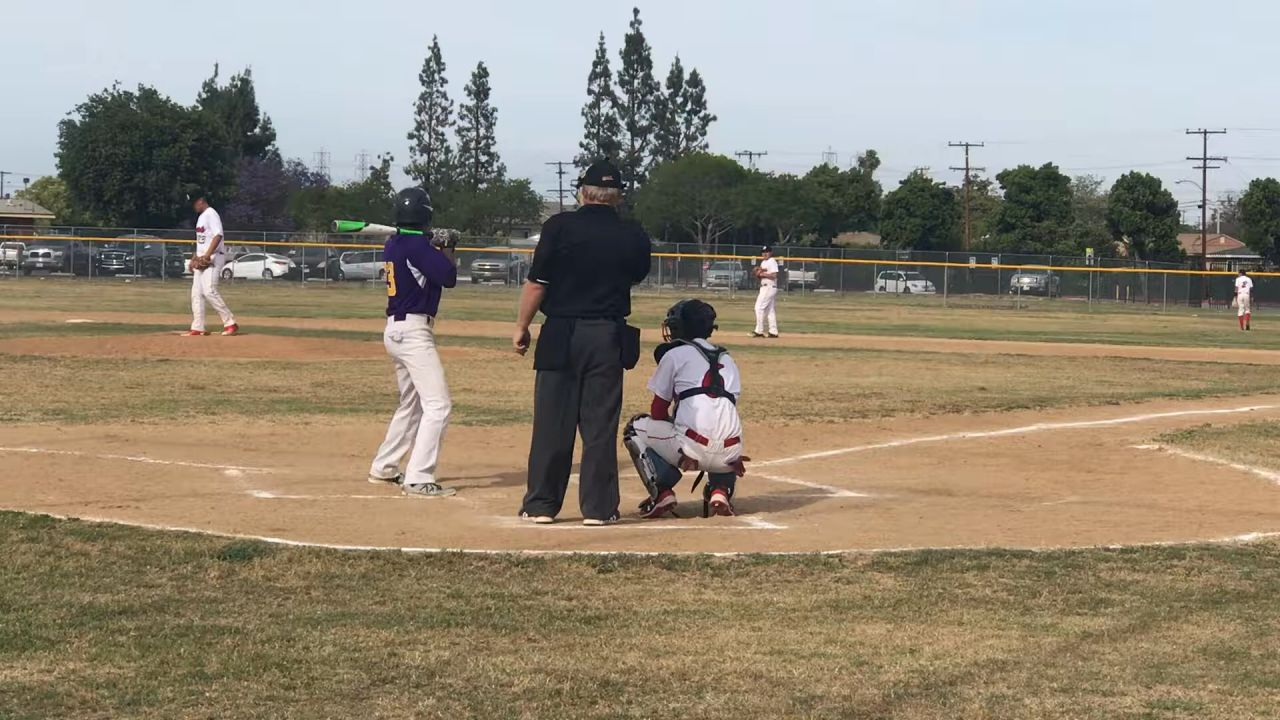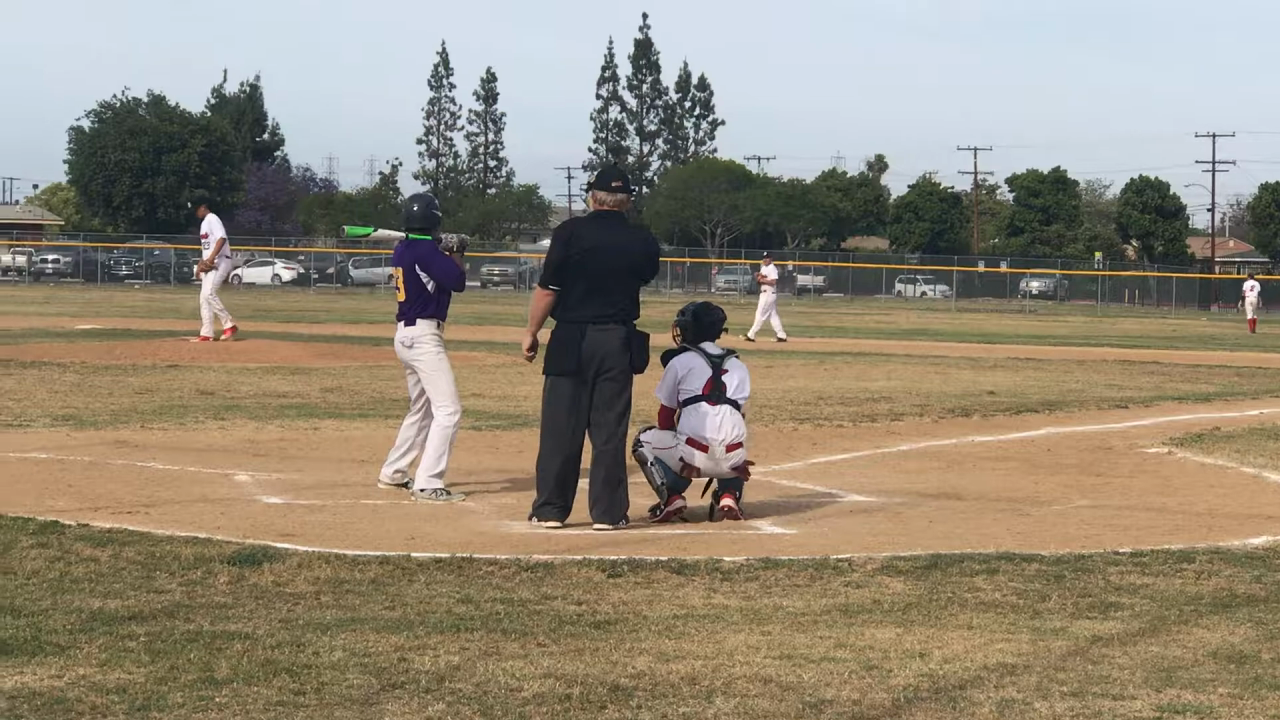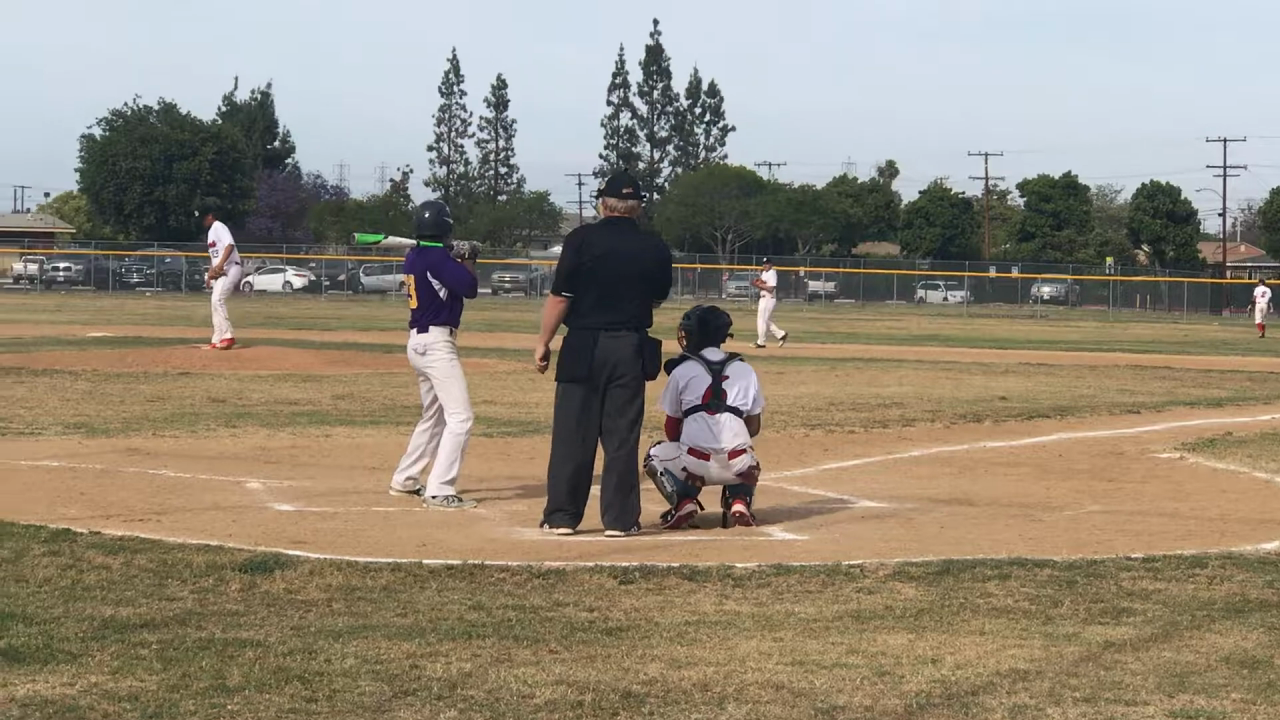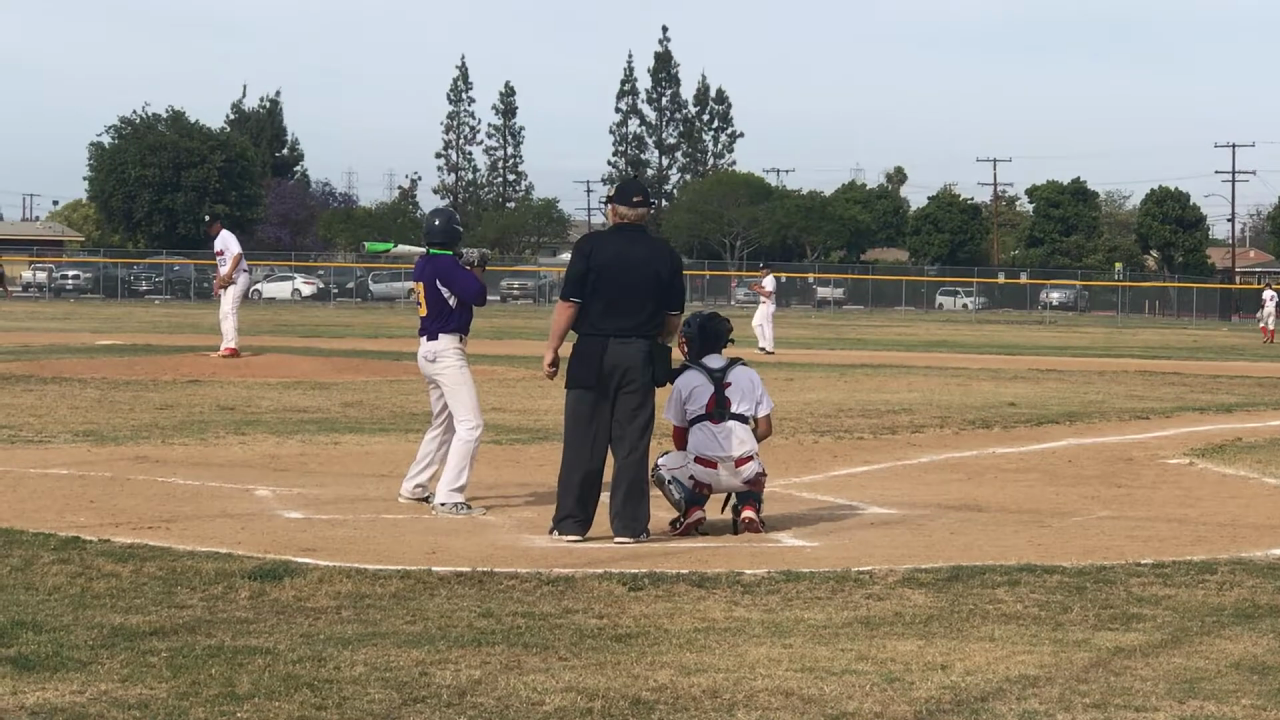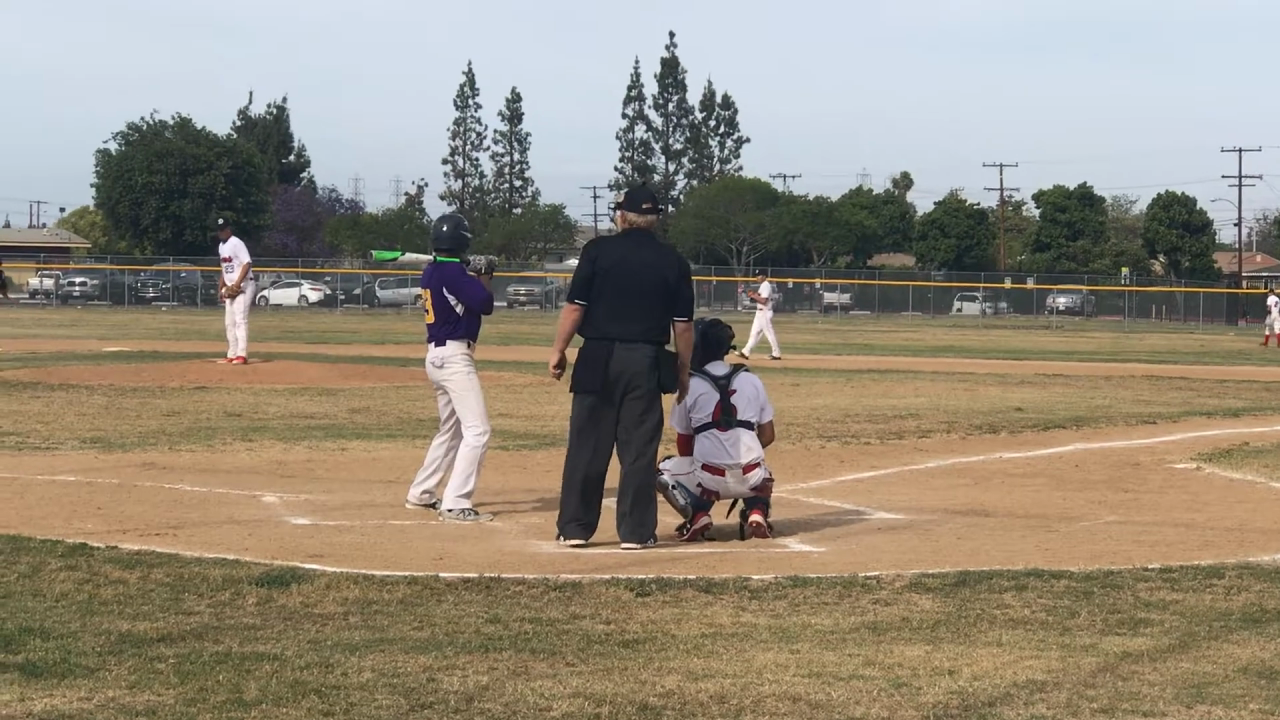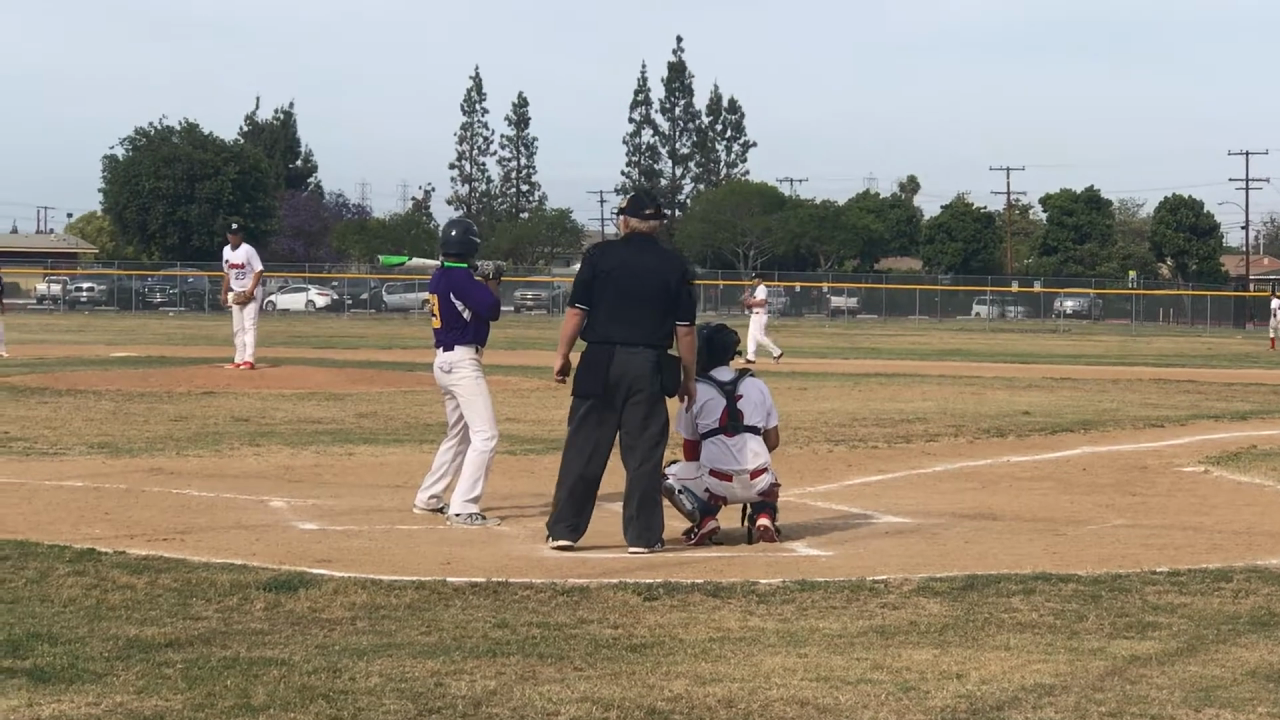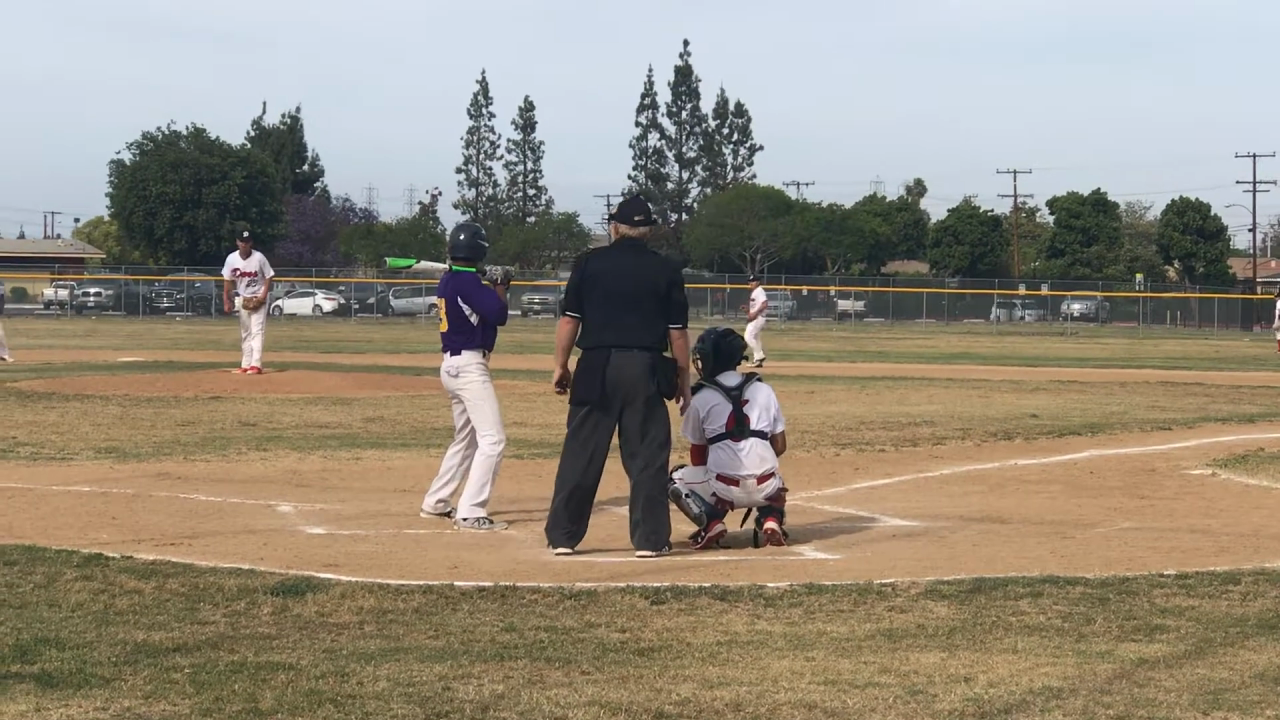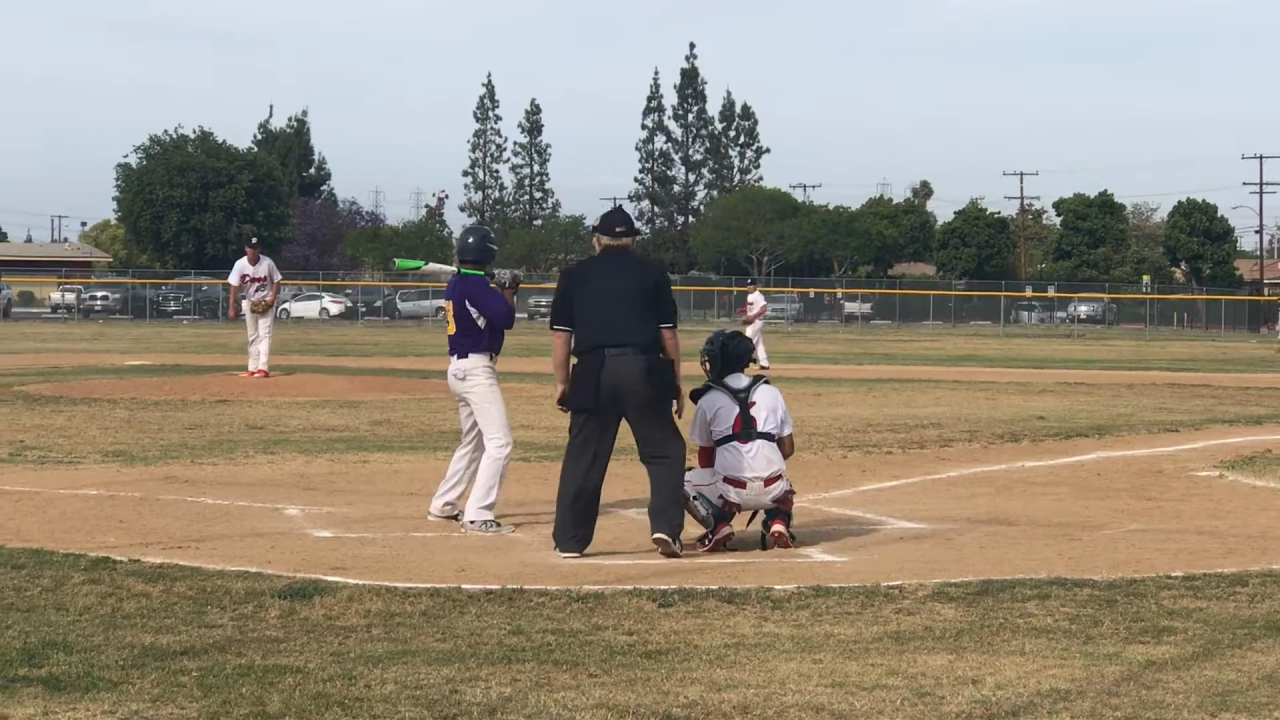
dt=0.2s
person 1, frame 1
left shoulder: (559, 226)
right shoulder: (635, 237)
left elbow: (536, 284)
left wrist: (522, 327)
left hip: (561, 334)
right hip: (608, 337)
left knee: (552, 422)
right knee: (601, 426)
left ankle: (541, 504)
right ankle: (599, 507)
person 1, frame 2
left shoulder: (570, 232)
right shoulder: (644, 242)
left elbow: (547, 290)
left wrist: (531, 333)
left hip: (571, 340)
right hip: (618, 342)
left knee: (560, 426)
right knee: (610, 431)
left ankle: (550, 509)
right ankle: (608, 512)
person 1, frame 3
left shoulder: (581, 239)
right shoulder: (656, 248)
left elbow: (560, 297)
left wrist: (543, 343)
left hip: (583, 347)
right hip: (631, 349)
left knee: (572, 434)
right knee: (622, 437)
left ankle: (561, 516)
right ankle: (620, 519)
person 1, frame 4
left shoulder: (591, 245)
right shoulder: (665, 255)
left elbow: (568, 304)
right elbow: (673, 317)
left wrist: (552, 349)
right wrist: (656, 348)
left hip: (592, 354)
right hip: (640, 356)
left knee: (581, 442)
right knee: (632, 444)
left ankle: (570, 523)
right ankle: (629, 525)
person 1, frame 5
left shoulder: (598, 249)
right shoulder: (673, 261)
left elbow: (574, 307)
right elbow: (682, 325)
left wrist: (558, 351)
right wrist: (683, 372)
left hip: (598, 358)
right hip: (647, 362)
left knee: (586, 447)
right knee: (639, 450)
left ankle: (573, 527)
right ankle: (636, 531)
person 1, frame 6
left shoulder: (600, 254)
right shoulder: (675, 265)
left elbow: (576, 311)
right elbow: (685, 329)
left wrist: (563, 355)
right wrist: (689, 377)
left hip: (600, 363)
right hip: (648, 366)
left knee: (583, 449)
right knee: (645, 455)
left ankle: (563, 528)
right ankle: (643, 535)
person 1, frame 7
left shoulder: (589, 262)
right shoulder: (666, 269)
left elbow: (569, 320)
right elbow: (677, 332)
left wrist: (561, 366)
right wrist: (684, 379)
left hip: (596, 368)
right hip: (645, 369)
left knee: (580, 454)
right knee: (647, 458)
left ankle: (562, 536)
right ankle: (650, 539)
person 1, frame 8
left shoulder: (574, 274)
right shoulder: (652, 274)
left elbow: (561, 333)
right elbow: (667, 333)
left wrist: (562, 382)
right wrist: (675, 382)
left hip: (593, 372)
right hip: (642, 370)
left knee: (583, 459)
right knee: (664, 451)
left ankle: (568, 541)
right ankle: (667, 528)
person 2, frame 1
left shoulder: (394, 244)
right shoulder: (417, 244)
right elbow: (448, 277)
left wrist: (435, 246)
right wrist: (447, 248)
left hip: (397, 329)
right hip: (413, 331)
left knee: (411, 404)
right knee: (437, 405)
left ankle: (383, 468)
right ankle: (418, 479)
person 2, frame 2
left shoulder: (402, 249)
right shoulder: (425, 249)
right elbow: (458, 282)
left wrist: (444, 252)
right wrist: (456, 253)
left hip: (408, 334)
right hip: (423, 336)
left knee: (421, 410)
right knee: (447, 410)
left ankle: (392, 473)
right ankle: (427, 484)
person 2, frame 3
left shoulder: (414, 256)
right shoulder: (437, 256)
right elbow: (470, 288)
left wrist: (455, 258)
right wrist: (467, 260)
left hip: (420, 341)
right hip: (436, 343)
left knee: (434, 417)
right knee: (460, 417)
left ankle: (404, 480)
right ankle: (439, 491)
person 2, frame 4
left shoulder: (423, 264)
right shoulder: (446, 264)
right elbow: (478, 296)
left wrist: (467, 267)
right wrist: (477, 267)
left hip: (430, 349)
right hip: (446, 350)
left knee: (443, 424)
right knee: (470, 424)
left ankle: (414, 488)
right ankle: (449, 498)
person 2, frame 5
left shoulder: (431, 271)
right shoulder: (453, 271)
right elbow: (485, 304)
left wrist: (475, 276)
right wrist: (484, 276)
left hip: (438, 355)
right hip: (454, 357)
left knee: (451, 431)
right knee: (477, 430)
left ankle: (420, 493)
right ankle: (455, 505)
person 2, frame 6
left shoulder: (440, 276)
right shoulder: (460, 276)
right elbow: (492, 310)
left wrist: (483, 280)
right wrist: (492, 281)
left hip: (447, 360)
right hip: (462, 362)
left knee: (459, 435)
right knee: (485, 435)
left ankle: (428, 498)
right ankle: (463, 509)
person 2, frame 7
left shoulder: (448, 280)
right shoulder: (468, 281)
right elbow: (499, 315)
left wrist: (491, 286)
right wrist: (500, 286)
left hip: (454, 365)
right hip: (469, 366)
left knee: (466, 439)
right knee: (492, 439)
left ankle: (435, 502)
right ankle: (470, 513)
person 2, frame 8
left shoulder: (456, 283)
right shoulder: (475, 284)
right elbow: (506, 319)
left wrist: (500, 290)
right wrist: (508, 291)
left hip: (461, 367)
right hip: (476, 369)
left knee: (473, 442)
right knee: (499, 442)
left ankle: (443, 505)
right ankle: (477, 516)
person 3, frame 1
left shoulder: (675, 355)
right shoulder: (729, 362)
left elbow: (658, 411)
left wrist: (670, 439)
left hip: (690, 447)
right hip: (727, 453)
left knee: (637, 428)
left ankle: (661, 492)
right ankle: (721, 491)
person 3, frame 2
left shoulder: (680, 361)
right shoulder: (739, 366)
left elbow: (665, 418)
left wrist: (676, 444)
left hip: (692, 455)
right hip: (731, 459)
left knee: (645, 441)
left ankle: (671, 497)
right ankle: (730, 496)
person 3, frame 3
left shoulder: (682, 370)
right shoulder: (745, 370)
left elbow: (672, 427)
right elbow: (754, 427)
left hip: (696, 464)
right hip: (737, 465)
left knee: (656, 456)
right knee: (748, 461)
left ankle: (682, 501)
right ankle: (740, 502)
person 3, frame 4
left shoulder: (685, 380)
right shoulder: (749, 375)
left elbow: (679, 437)
right elbow: (764, 429)
left hip: (704, 472)
right hip: (744, 472)
left knee: (662, 466)
left ankle: (690, 509)
right ankle: (749, 508)
person 3, frame 5
left shoulder: (690, 387)
right shoulder: (752, 380)
left elbow: (684, 444)
right elbow: (767, 436)
left wrist: (695, 466)
left hip: (710, 479)
right hip: (750, 478)
left knee: (665, 470)
left ankle: (696, 515)
right ankle: (756, 512)
person 3, frame 6
left shoulder: (696, 392)
right shoulder: (757, 386)
left elbow: (690, 450)
right elbow: (773, 441)
left wrist: (702, 471)
left hip: (717, 485)
right hip: (758, 483)
left knee: (671, 475)
left ankle: (703, 519)
right ankle: (764, 516)
person 3, frame 7
left shoulder: (701, 398)
right shoulder: (764, 390)
left elbow: (697, 455)
right elbow: (780, 446)
left hip: (724, 489)
right hip: (763, 488)
left knee: (677, 479)
left ankle: (710, 523)
right ankle: (771, 520)
person 3, frame 8
left shoulder: (708, 400)
right shoulder: (772, 392)
left elbow: (705, 458)
right elbow: (787, 448)
left hip: (731, 491)
right hip: (771, 490)
left knee: (686, 481)
left ankle: (718, 525)
right ankle: (778, 523)
